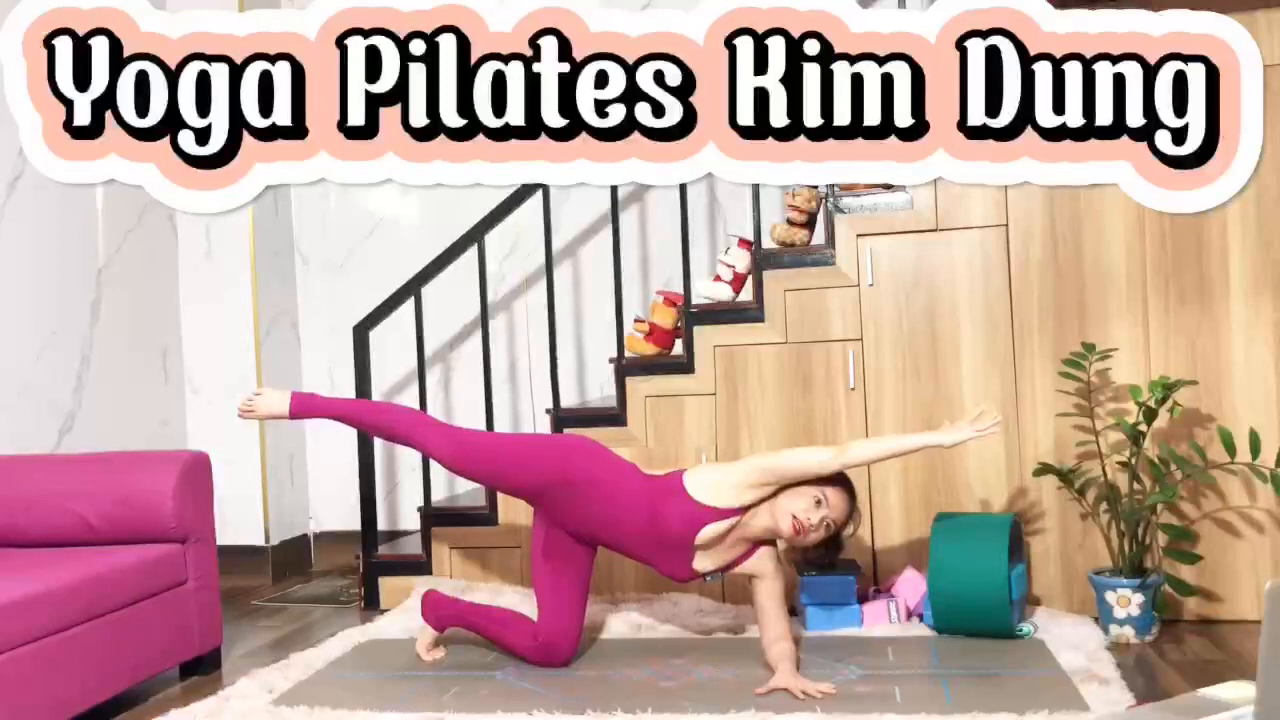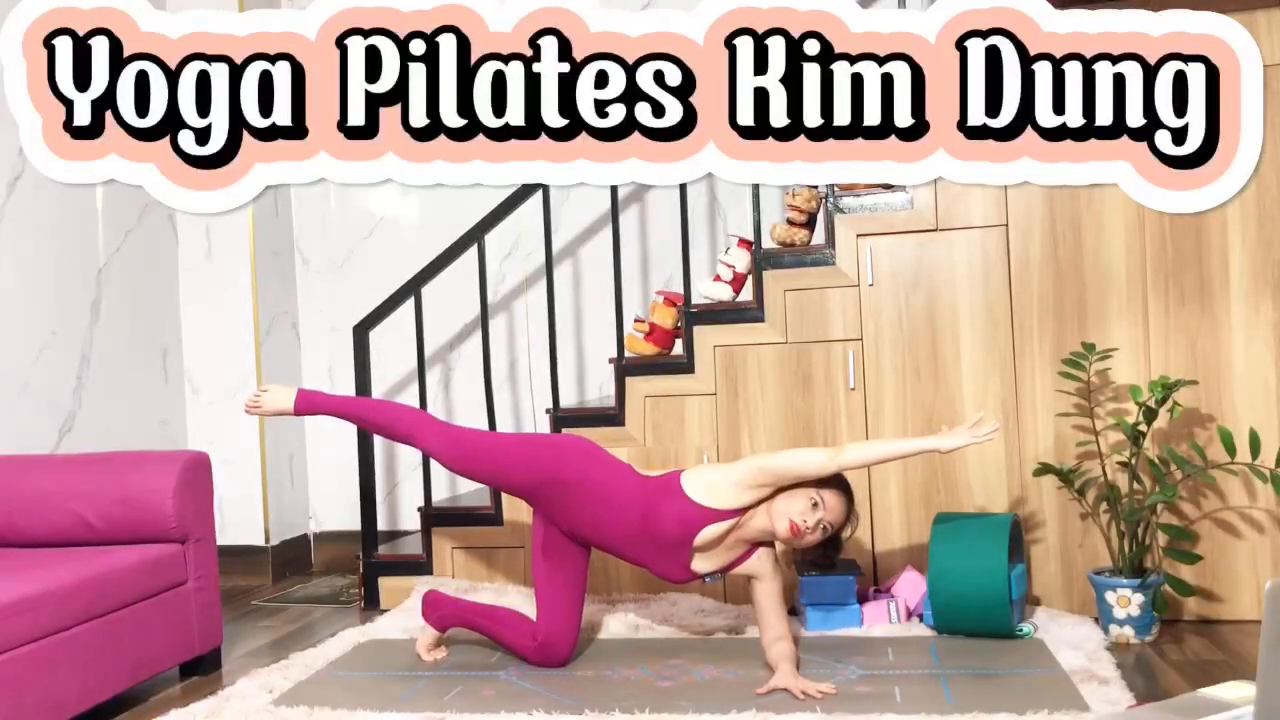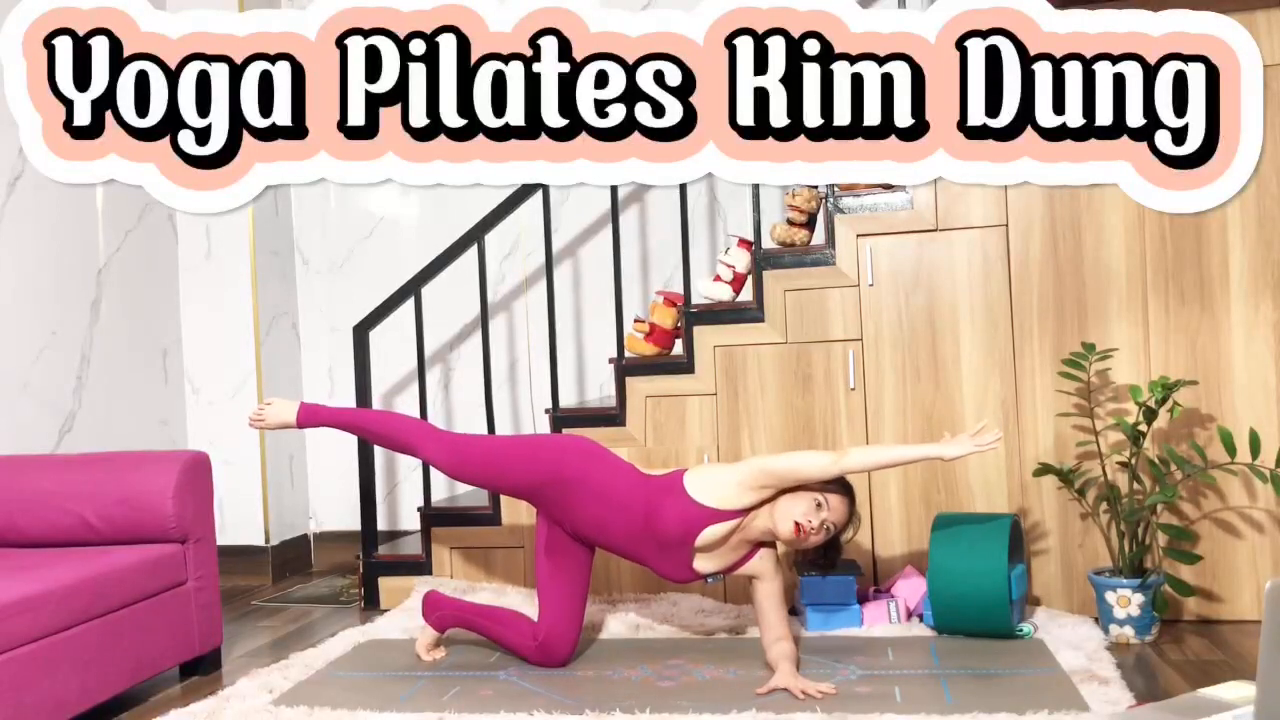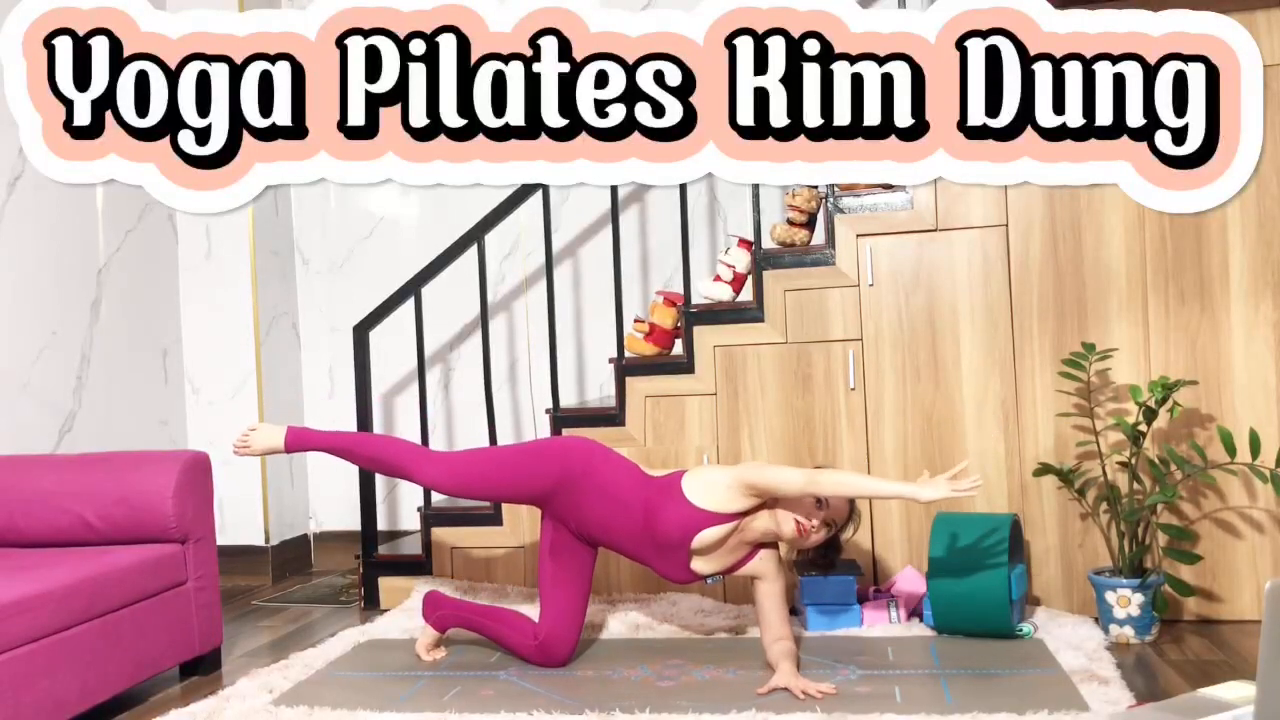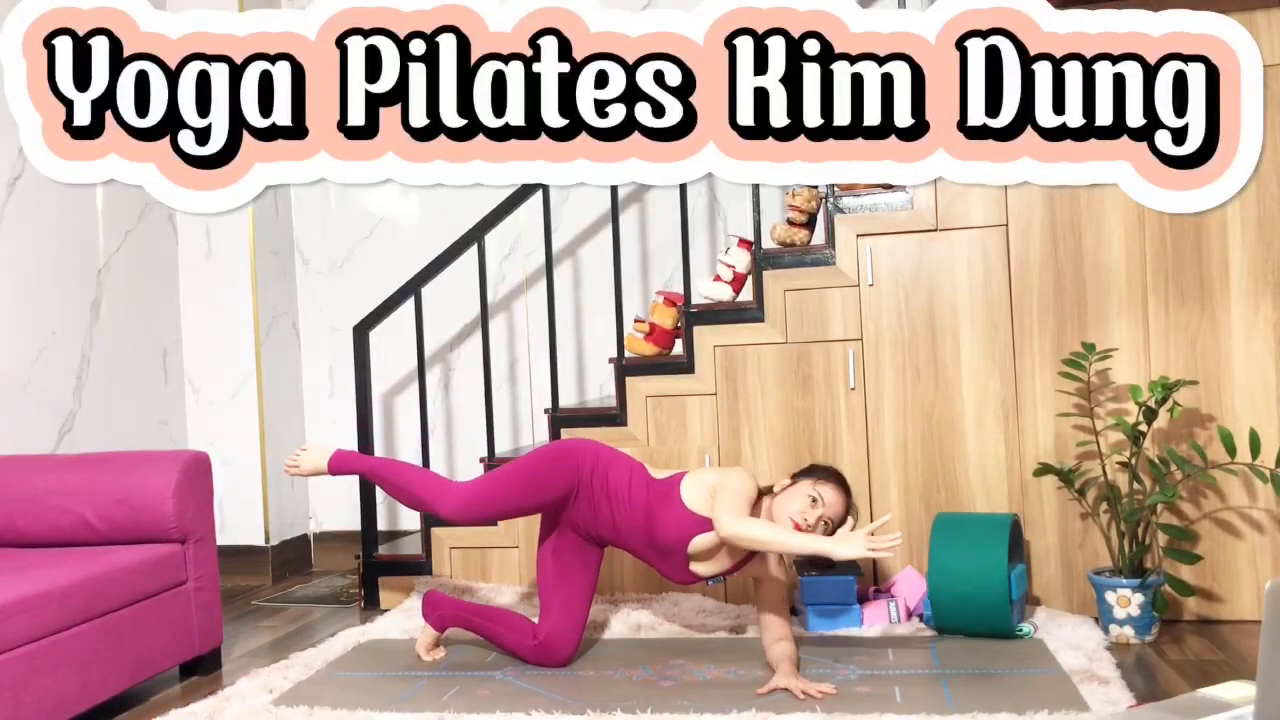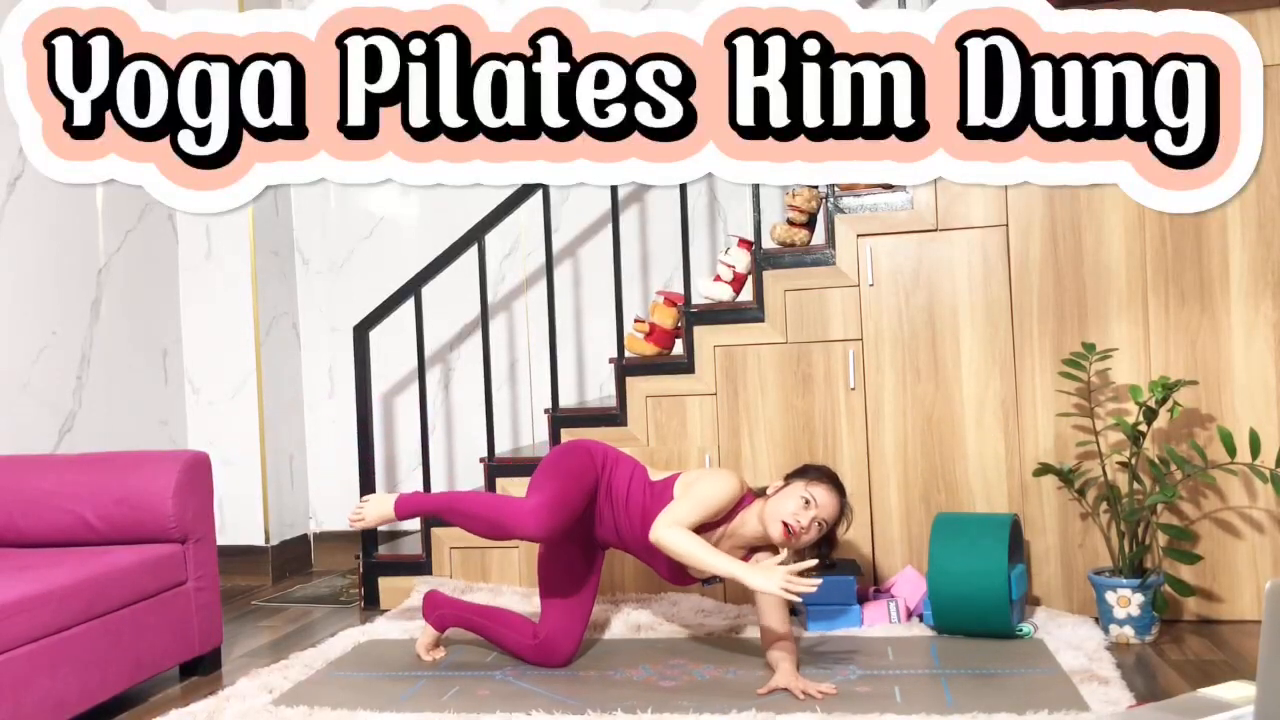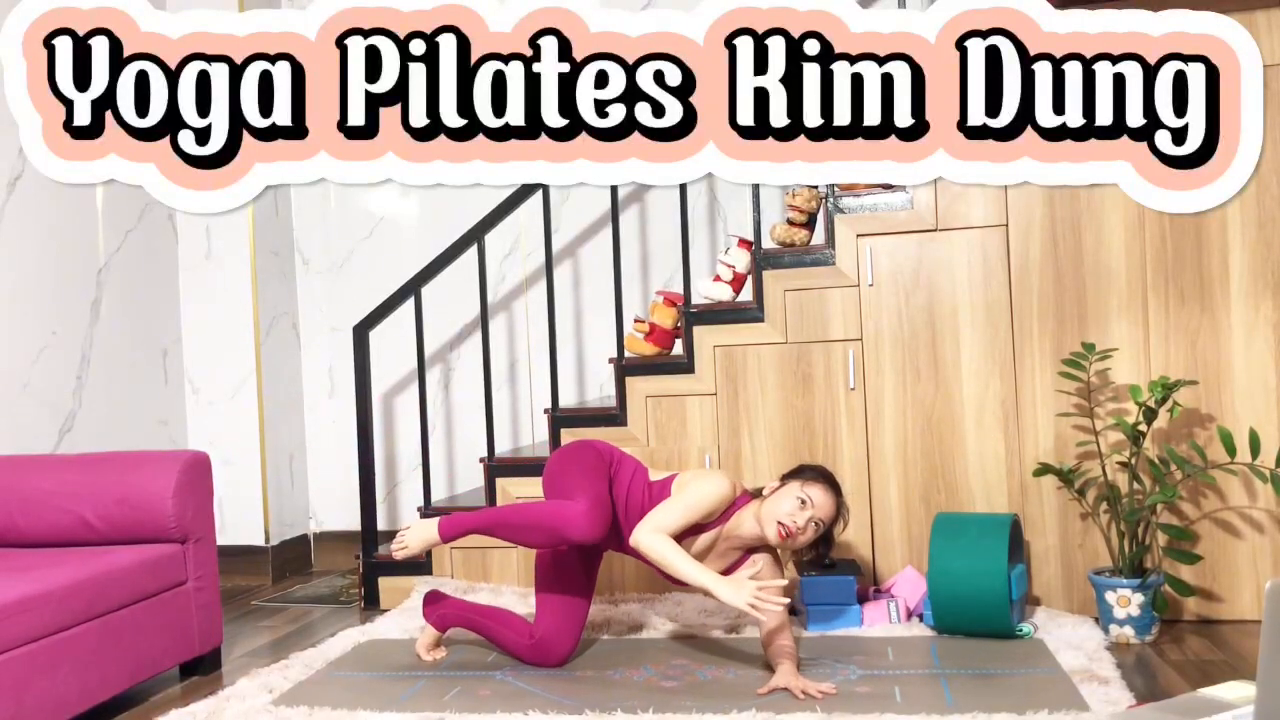
dt=0.7s
person 1, frame 1
left shoulder: (760, 563)
right shoulder: (750, 479)
left elbow: (775, 631)
right elbow: (840, 454)
left wrist: (786, 671)
right wrist: (935, 437)
left hip: (575, 531)
right hip: (569, 476)
left knee: (554, 649)
right knee: (441, 441)
left ankle: (443, 609)
right ankle: (304, 405)
person 1, frame 2
left shoulder: (760, 565)
right shoulder: (747, 481)
left elbow: (776, 632)
right elbow: (836, 457)
left wrist: (786, 671)
right wrist: (934, 441)
left hip: (570, 529)
right hip: (564, 475)
left knee: (551, 649)
right knee: (437, 439)
left ankle: (442, 610)
right ankle: (308, 400)
person 1, frame 3
left shoulder: (759, 564)
right shoulder: (748, 483)
left elbow: (775, 634)
right elbow: (840, 459)
left wrist: (786, 670)
right wrist: (937, 450)
left hip: (574, 532)
right hip: (567, 476)
left knee: (551, 649)
right knee: (437, 447)
left ankle: (443, 610)
right ankle: (307, 413)
person 1, frame 4
left shoulder: (762, 564)
right shoulder: (744, 485)
left elbow: (776, 631)
right elbow: (818, 477)
left wrist: (786, 670)
right wrist: (913, 488)
left hip: (579, 529)
right hip: (573, 474)
left knee: (551, 649)
right knee: (436, 471)
left ankle: (444, 610)
right ankle: (297, 437)
person 1, frame 5
left shoulder: (767, 561)
right shoulder: (740, 482)
left elbow: (777, 630)
right elbow: (727, 522)
left wrist: (787, 670)
right wrist: (828, 548)
left hip: (585, 532)
right hip: (580, 476)
left knee: (553, 649)
right knee: (458, 504)
left ankle: (441, 610)
right ankle: (342, 461)
person 1, frame 6
left shoulder: (763, 560)
right shoulder: (728, 488)
left elbow: (777, 635)
right elbow: (663, 531)
left wrist: (786, 669)
right wrist: (747, 573)
left hip: (592, 533)
right hip: (586, 471)
left knee: (552, 651)
right knee: (535, 522)
left ankle: (442, 610)
right ankle: (403, 504)
person 1, frame 7
left shoulder: (762, 566)
right shoulder: (720, 490)
left elbow: (777, 632)
right elbow: (645, 536)
left wrist: (787, 668)
right wrist: (719, 585)
left hip: (595, 539)
left knee: (549, 651)
right knee: (588, 524)
left ankle: (444, 609)
right ankle: (446, 526)
